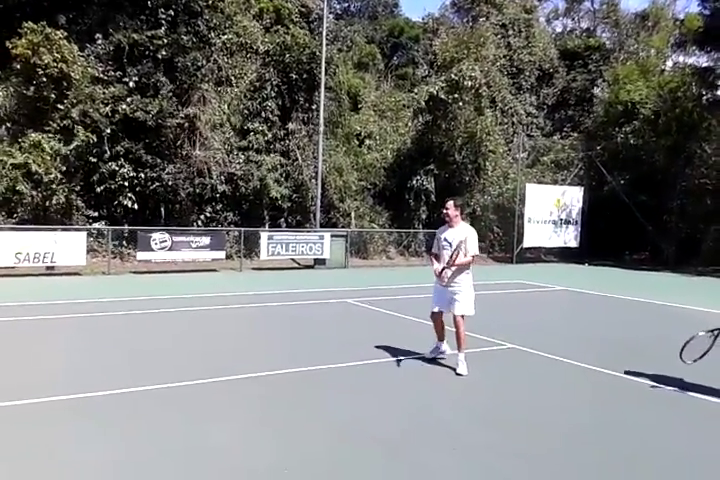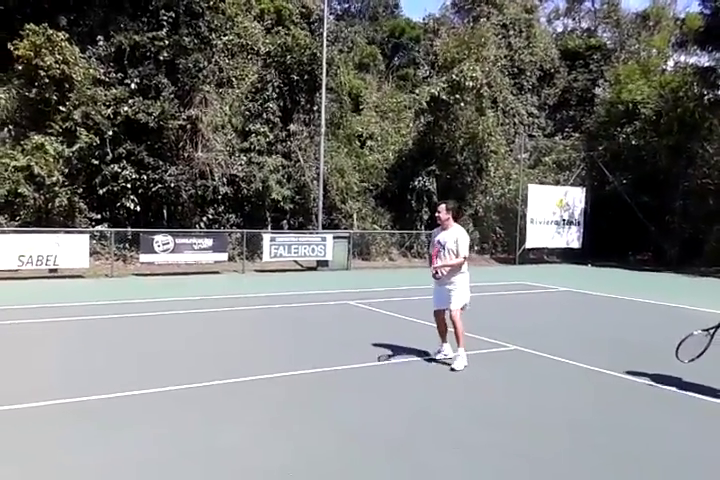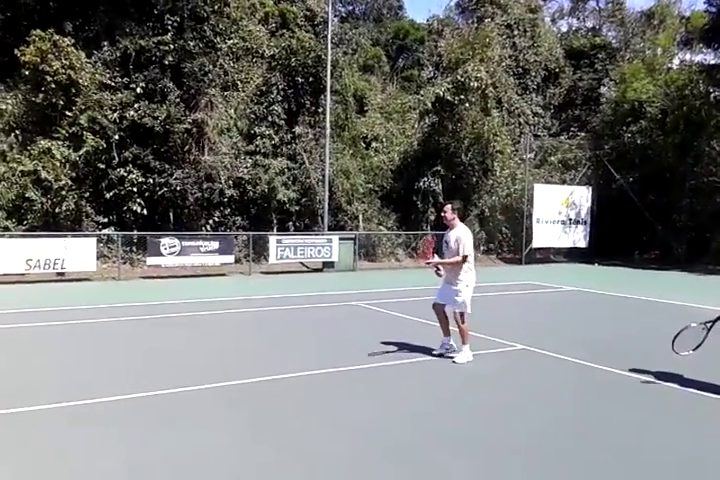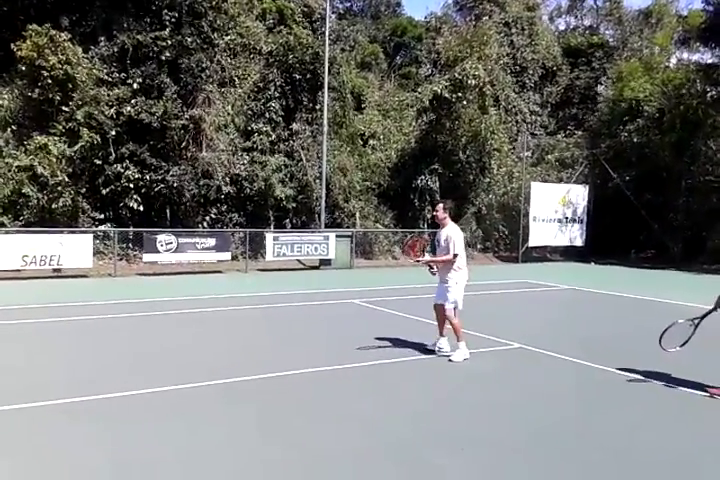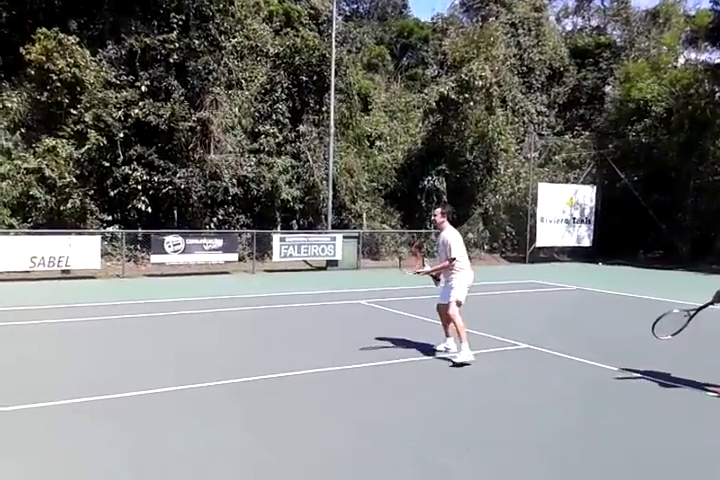
dt=0.3s
person 1, frame 1
left shoulder: (468, 232)
right shoulder: (441, 231)
left elbow: (471, 258)
right elbow: (434, 253)
left wrist: (454, 263)
right wrist: (436, 265)
left hip: (460, 283)
right hip: (441, 282)
left knee: (458, 320)
right knee: (436, 316)
left ankle: (461, 359)
right ankle: (441, 346)
person 1, frame 2
left shoulder: (459, 233)
right shoulder: (435, 232)
left elbow: (461, 260)
right elbow: (432, 255)
left wrist: (443, 264)
right wrist: (434, 267)
left hip: (457, 281)
right hip: (441, 281)
left knee: (455, 314)
right knee: (439, 314)
left ankle: (461, 353)
right ankle: (444, 348)
person 1, frame 3
left shoulder: (463, 233)
right shoulder: (448, 232)
left elbow: (462, 259)
left wrist: (440, 262)
right wrist: (439, 265)
left hip: (463, 280)
right hip: (449, 279)
left knee: (459, 315)
right knee: (437, 307)
left ankle: (466, 350)
right ankle: (447, 342)
person 1, frame 4
left shoulder: (453, 232)
right shoulder: (441, 231)
left elbow: (453, 257)
left wrist: (431, 260)
right wrist: (433, 263)
left hip: (455, 277)
right hip: (445, 277)
left knee: (449, 312)
right knee: (438, 307)
left ankle: (462, 347)
right ankle: (442, 342)
person 1, frame 5
left shoulder: (450, 235)
right shoulder: (442, 234)
left elbow: (451, 262)
left wrist: (430, 270)
right wrist: (436, 272)
left hip: (460, 276)
right hip: (451, 278)
left knee: (452, 311)
right knee: (441, 308)
left ankle: (465, 350)
right ankle: (449, 342)
